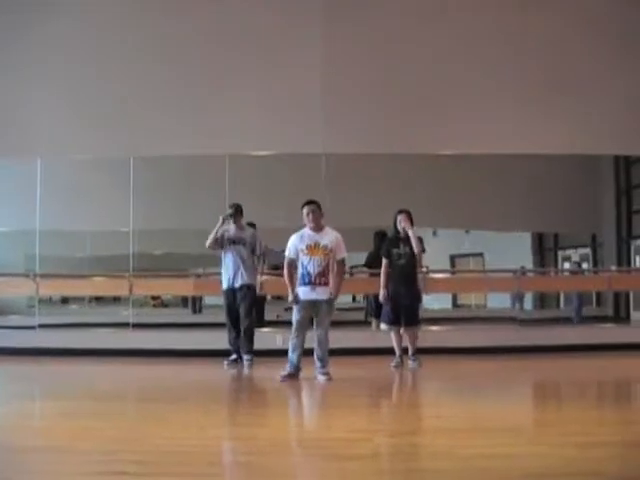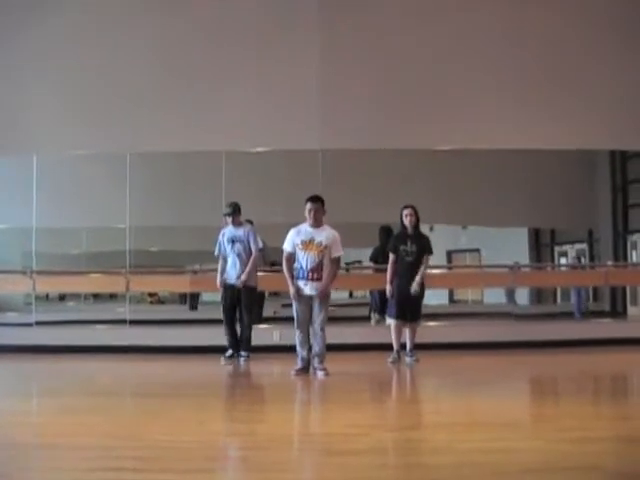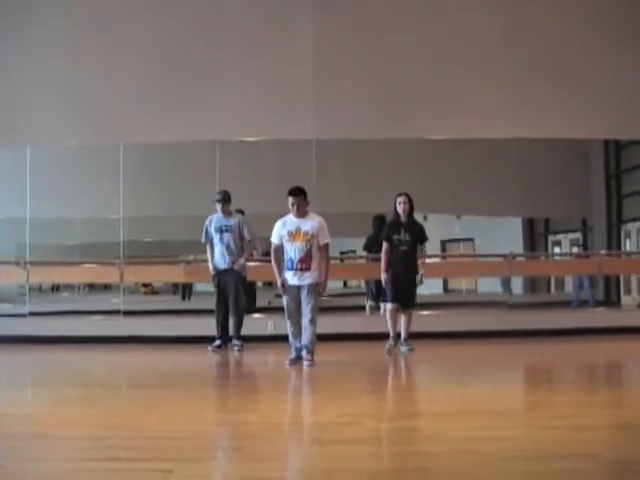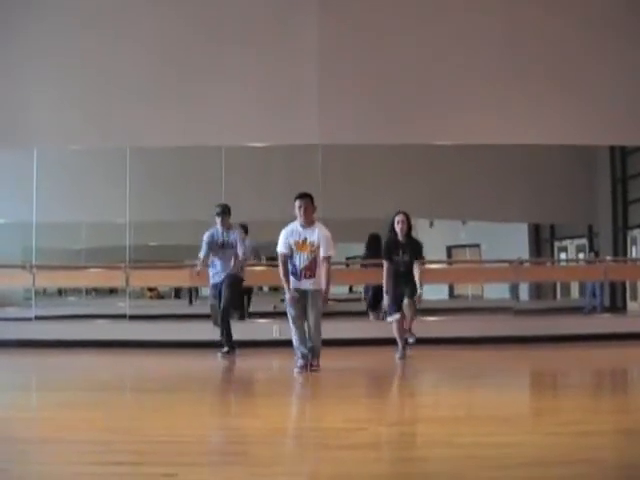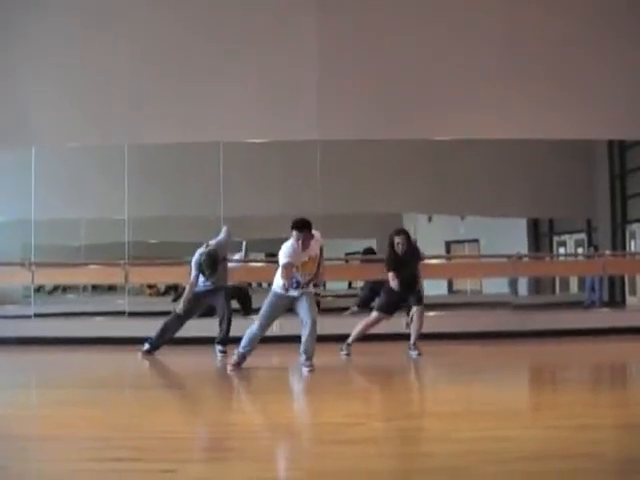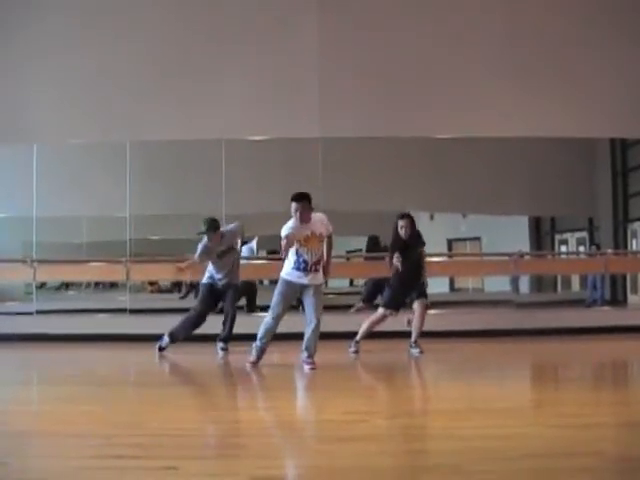
dt=0.7s
person 1, frame 1
left shoulder: (334, 237)
right shoulder: (297, 238)
left elbow: (340, 265)
right elbow: (288, 266)
left wrist: (337, 288)
right wrist: (291, 291)
left hip: (325, 293)
right hip: (303, 293)
left knee: (323, 332)
right knee: (297, 331)
left ankle: (322, 367)
right ankle: (292, 368)
person 1, frame 2
left shoulder: (332, 235)
right shoulder: (295, 233)
left elbow: (335, 264)
right elbow: (287, 260)
left wrist: (326, 286)
right wrist: (291, 285)
left hip: (320, 289)
right hip: (299, 289)
left knee: (318, 327)
right knee: (300, 327)
left ankle: (318, 363)
right ankle: (303, 362)
person 1, frame 3
left shoulder: (318, 222)
right shoulder: (281, 224)
left elbow: (324, 251)
right elbow: (275, 252)
left wrist: (324, 277)
right wrist: (278, 277)
left hip: (311, 279)
right hip: (289, 279)
left knee: (309, 316)
right knee: (292, 317)
left ankle: (307, 352)
right ankle: (296, 351)
person 1, frame 4
left shoulder: (323, 233)
right shoulder: (288, 232)
left elbow: (326, 263)
right elbow: (282, 262)
left wrist: (326, 290)
right wrist: (288, 290)
left hip: (314, 285)
right hip: (294, 285)
left knee: (314, 322)
right knee: (296, 322)
left ankle: (314, 356)
right ankle: (303, 358)
person 1, frame 5
left shoulder: (317, 237)
right shoulder: (287, 250)
right elbow: (285, 268)
left wrist: (318, 269)
right wrist: (286, 278)
left hip: (304, 291)
right hip: (281, 291)
left knee: (310, 321)
right knee: (261, 324)
left ankle: (306, 358)
right ankle: (240, 355)
person 1, frame 6
left shoulder: (322, 219)
right shoulder: (289, 228)
left elbow: (329, 236)
right elbow: (287, 240)
left wrist: (327, 261)
right wrist: (285, 246)
left hip: (314, 280)
right hip: (290, 278)
left knee: (314, 319)
right knee: (274, 315)
left ankle: (308, 356)
right ankle: (258, 349)
person 2, frame 1
left shoulder: (251, 233)
right shoulder: (223, 232)
left elbow: (257, 257)
right elbow: (209, 246)
left wrist: (259, 276)
right wrist: (219, 225)
left hip: (247, 281)
right hip: (228, 281)
left knee: (246, 317)
right knee: (231, 319)
left ankle: (247, 353)
right ankle: (236, 352)
person 2, frame 2
left shoulder: (248, 230)
right shoulder: (224, 233)
left elbow: (255, 254)
right elbow: (222, 257)
left wrist: (245, 275)
right wrist: (219, 276)
left hip: (247, 280)
right hip: (229, 280)
left knee: (246, 316)
right knee: (228, 315)
left ankle: (244, 349)
right ankle: (232, 348)
person 2, frame 3
left shoulder: (238, 220)
right shoulder: (211, 221)
left elbow: (248, 242)
right elbow: (208, 244)
left wrist: (242, 260)
right wrist: (210, 263)
left hip: (234, 267)
right hip: (218, 268)
left knee: (236, 303)
right knee: (220, 304)
left ankle: (237, 338)
right ankle: (221, 338)
person 2, frame 4
left shoulder: (237, 233)
right shoulder: (210, 234)
left elbow: (241, 257)
right elbow: (204, 256)
left wrist: (236, 266)
right wrist: (201, 265)
left hip: (232, 274)
right hip: (216, 276)
right knee: (215, 309)
right ankle: (228, 344)
person 2, frame 5
left shoulder: (222, 243)
right shoulder: (198, 258)
left elbow: (225, 229)
right elbow: (192, 282)
right wrist: (183, 302)
left hip: (218, 287)
right hip: (200, 289)
left knee: (226, 312)
right knee: (179, 315)
left ankle: (221, 344)
right ankle: (153, 343)
person 2, frame 6
left shoulder: (232, 232)
right shoulder: (205, 245)
left elbow: (241, 226)
right elbow: (196, 260)
right wrist: (183, 267)
left hip: (230, 281)
right hip: (211, 281)
left knee: (230, 311)
right knee: (198, 311)
left ankle: (223, 341)
right ankle: (170, 337)
person 3, frame 1
left shoulder: (416, 241)
right shoulder: (390, 242)
left elbow: (418, 251)
right elbow: (385, 267)
left wrist: (410, 230)
right wrist: (382, 288)
left hip: (411, 287)
right hip: (393, 287)
left knee: (411, 323)
right knee: (393, 323)
left ankle: (412, 355)
right ankle: (398, 356)
person 3, frame 2
left shoulder: (423, 239)
right shoulder: (397, 238)
left elbow: (425, 263)
right elbow: (391, 262)
left wrist: (418, 280)
right wrist: (388, 283)
left hip: (416, 283)
right hip: (399, 282)
left knee: (413, 319)
right knee: (396, 318)
left ankle: (410, 351)
right ankle: (396, 351)
person 3, frame 3
left shoulder: (417, 227)
right shoulder: (390, 226)
left elbow: (421, 250)
right elbow: (385, 250)
left wrist: (421, 270)
right wrist: (383, 271)
left hip: (411, 271)
right hip: (394, 271)
left knee: (408, 307)
right knee: (392, 304)
left ankle: (404, 340)
right ankle: (392, 338)
person 3, frame 4
left shoulder: (415, 244)
right shoulder: (389, 244)
left elbow: (417, 267)
right elbow: (386, 269)
left wrist: (419, 288)
right wrist: (385, 293)
left hip: (410, 282)
right hip: (394, 284)
left knee: (408, 304)
right knee: (396, 317)
left ankle: (408, 329)
right ankle: (401, 347)
person 3, frame 5
left shoulder: (414, 252)
right shoulder: (391, 258)
right elbow: (392, 281)
left wrist: (419, 284)
right wrist: (393, 282)
left hip: (412, 288)
right hip: (394, 290)
left knee: (418, 311)
right knee: (375, 317)
left ankle: (412, 345)
right ankle: (348, 343)
person 3, frame 6
left shoulder: (417, 237)
right shoulder: (396, 244)
right elbow: (394, 261)
left wrist: (423, 275)
right wrist: (396, 261)
left hip: (416, 281)
right hip: (398, 282)
left knee: (420, 306)
right knee: (382, 313)
left ankle: (413, 343)
right ankle: (356, 341)
